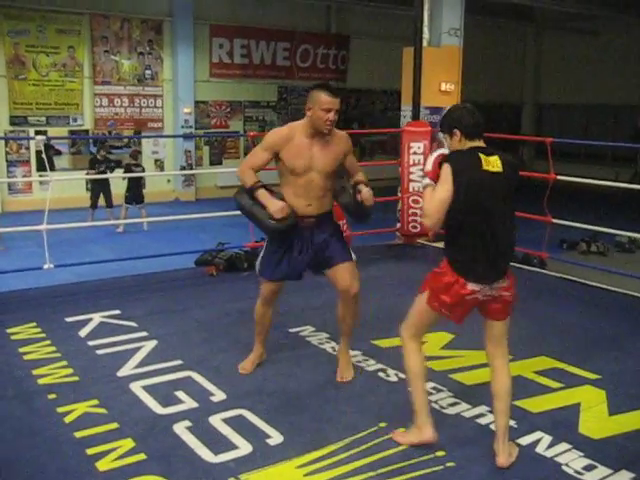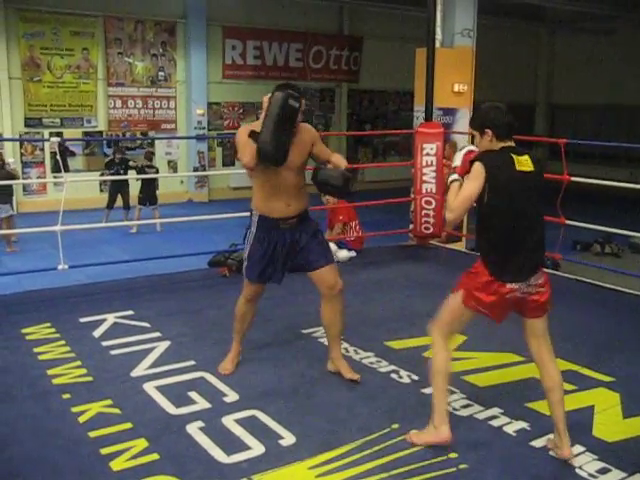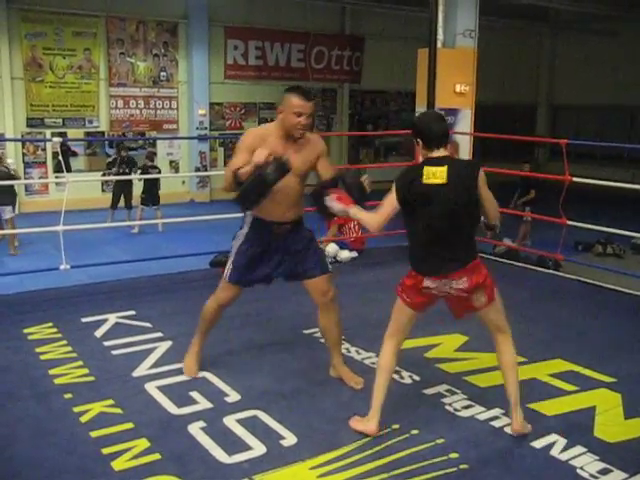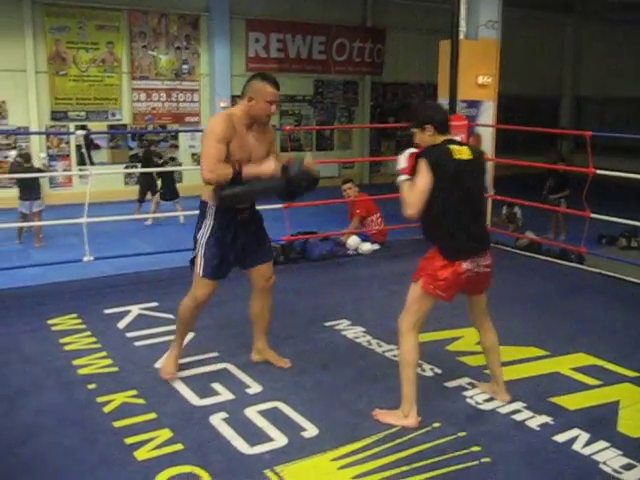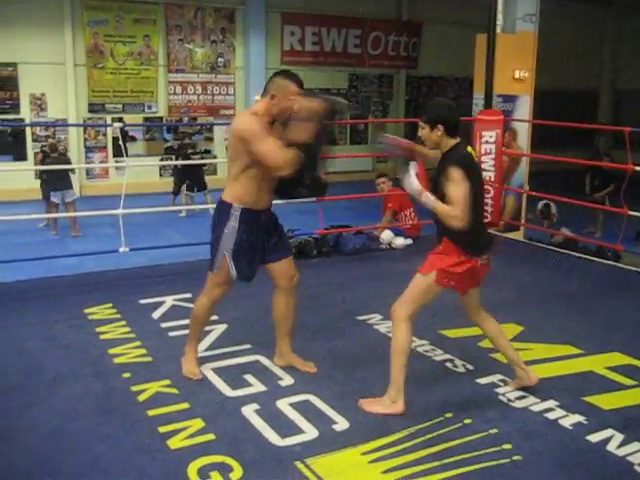
dt=0.7s
person 1, frame 1
left shoulder: (454, 164)
right shoulder: (509, 167)
left elbow: (431, 221)
left wrist: (431, 181)
left hip: (459, 272)
right hip: (499, 274)
left knee: (410, 335)
right knee: (498, 355)
left ankle: (423, 425)
right ankle: (502, 445)
person 1, frame 2
left shoulder: (485, 163)
right shoulder: (533, 164)
left elbow: (452, 214)
left wrist: (458, 174)
left hip: (494, 273)
right hip: (532, 274)
left knee: (440, 333)
right knee: (543, 351)
left ankle: (440, 425)
right ankle: (562, 439)
person 1, frame 3
left shoulder: (407, 178)
right shoulder: (471, 171)
left elbow: (375, 224)
right elbow: (494, 218)
left wrist: (345, 207)
left hip: (424, 275)
right hip: (466, 271)
left knee: (392, 339)
right knee: (501, 333)
left ankle: (371, 418)
right ankle: (516, 416)
person 1, frame 4
left shoulder: (430, 156)
right shoulder: (476, 155)
left elbow: (412, 210)
left wrist: (405, 173)
left hip: (448, 257)
right hip: (480, 254)
left knee: (407, 325)
right knee: (481, 318)
left ankle: (407, 411)
right ankle: (499, 386)
person 1, frame 5
left shoulder: (455, 163)
right shoulder: (460, 151)
left elbow: (458, 219)
left wrist: (422, 192)
right wrist: (412, 149)
left hip: (459, 251)
right hip: (475, 250)
left knee: (401, 313)
right knee: (476, 313)
left ankle: (393, 399)
right ankle: (523, 372)
person 2, frame 1
left shoulder: (341, 141)
right shoulder: (281, 136)
left elbow: (355, 171)
right elbow: (245, 169)
left wrist: (362, 187)
right wrist: (265, 198)
left hip: (324, 225)
right hip: (287, 226)
left knee: (350, 289)
right knee: (267, 293)
left ankle: (344, 351)
right ankle: (258, 350)
person 2, frame 2
left shoulder: (307, 134)
right shoulder: (249, 131)
left elbow: (326, 159)
right elbow: (249, 162)
left wrist: (337, 161)
right wrist: (264, 120)
left hip: (302, 224)
right hip: (266, 226)
left knee: (333, 287)
right knee: (251, 293)
left ankle: (335, 358)
right ankle: (235, 350)
person 2, frame 3
left shoulder: (314, 144)
right shoulder: (255, 137)
left elbow: (331, 182)
right elbow: (228, 184)
right wrist: (252, 166)
left hip: (296, 230)
right hip: (259, 228)
left knee: (326, 296)
right knee: (225, 294)
left ankle: (337, 364)
right ankle: (196, 347)
person 2, frame 4
left shoulder: (264, 129)
right shoulder: (221, 123)
left elbow: (273, 167)
right elbow: (210, 174)
right wrist: (256, 170)
left hip: (248, 214)
right hip: (218, 215)
left knee: (265, 282)
right knee: (202, 292)
left ankle: (260, 348)
right ankle: (175, 349)
person 2, frame 5
left shoulder: (279, 125)
right shoulder: (249, 122)
left elbow: (291, 163)
right elbow: (283, 166)
right wrist: (308, 130)
left hip: (265, 215)
right hip: (237, 215)
left knee: (288, 279)
right knee: (216, 289)
left ankle: (284, 351)
right ankle: (190, 350)
